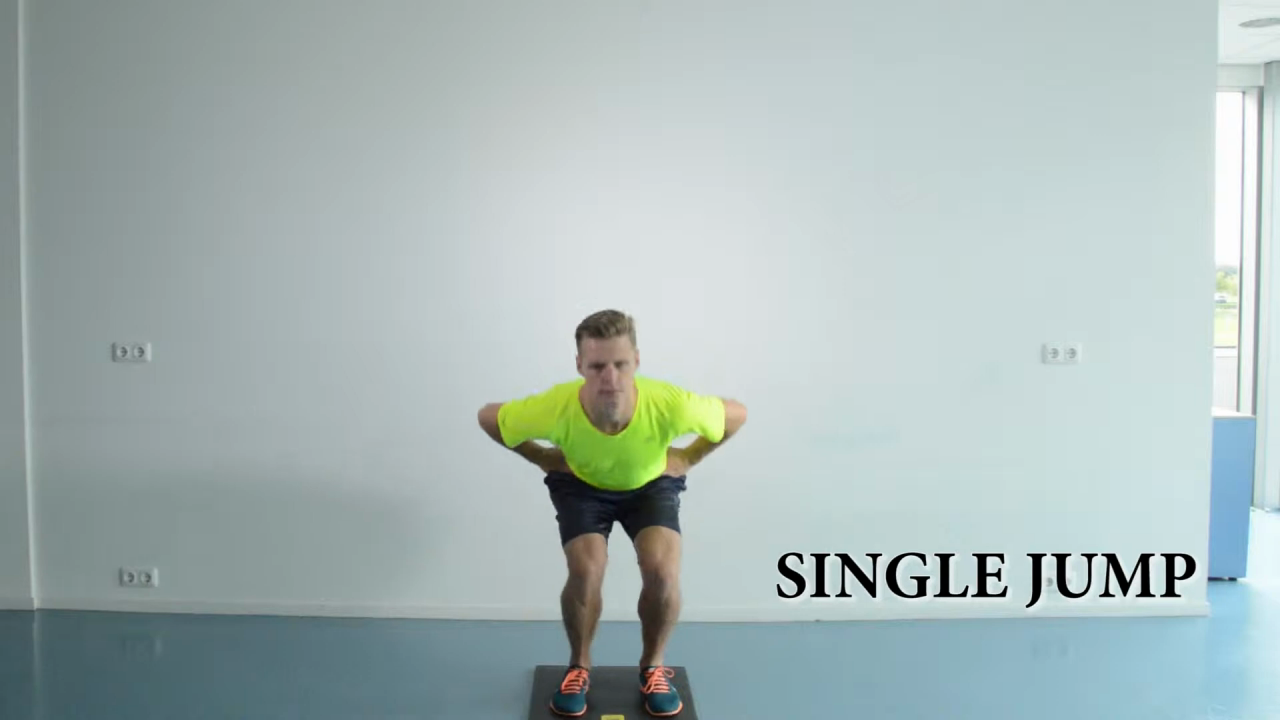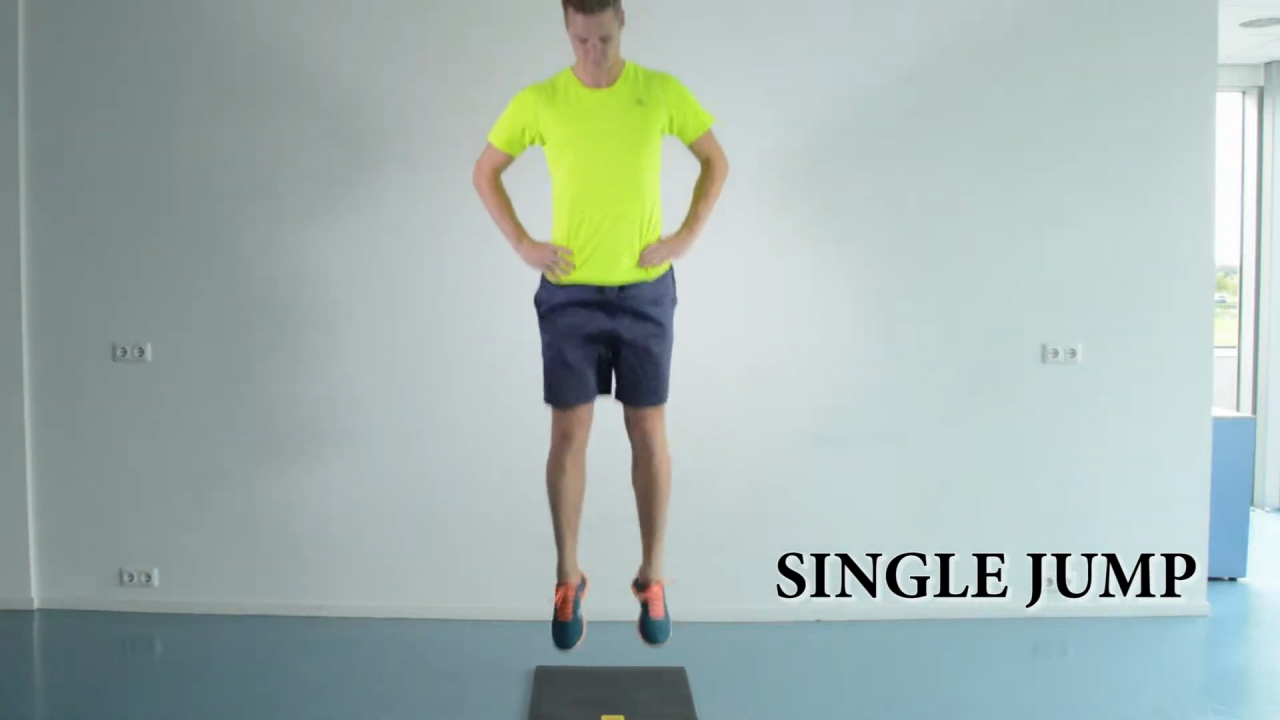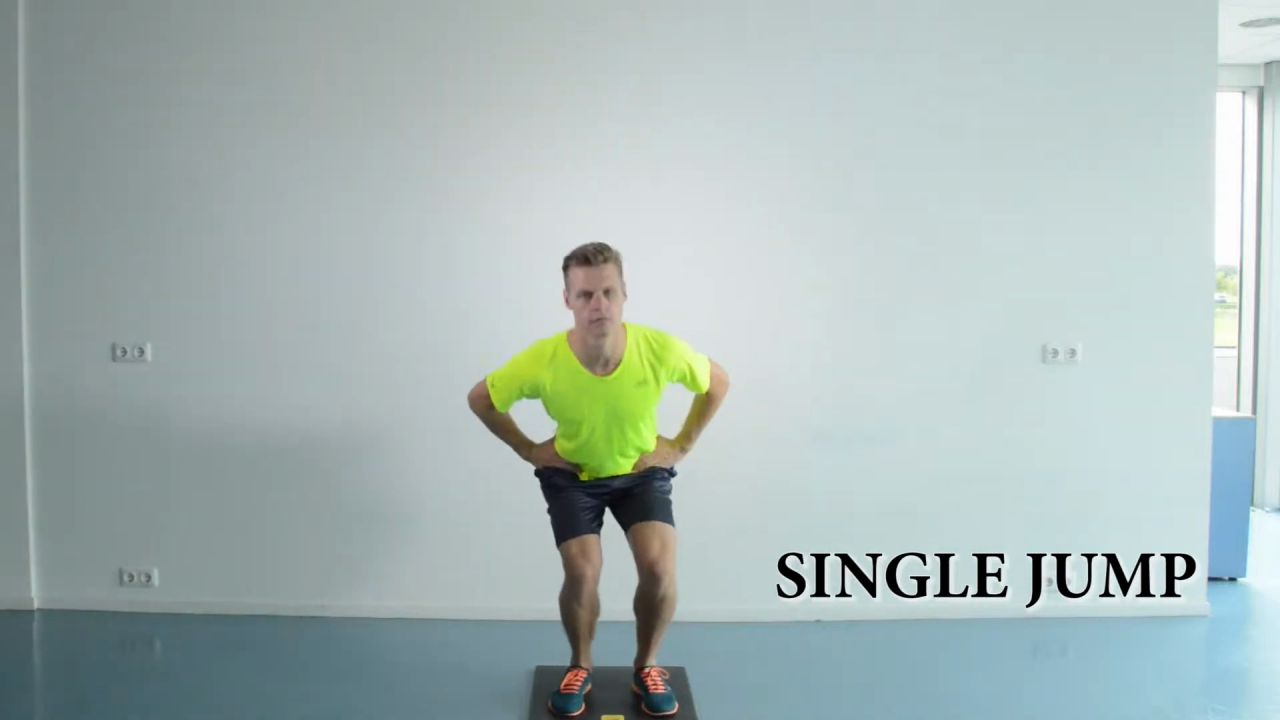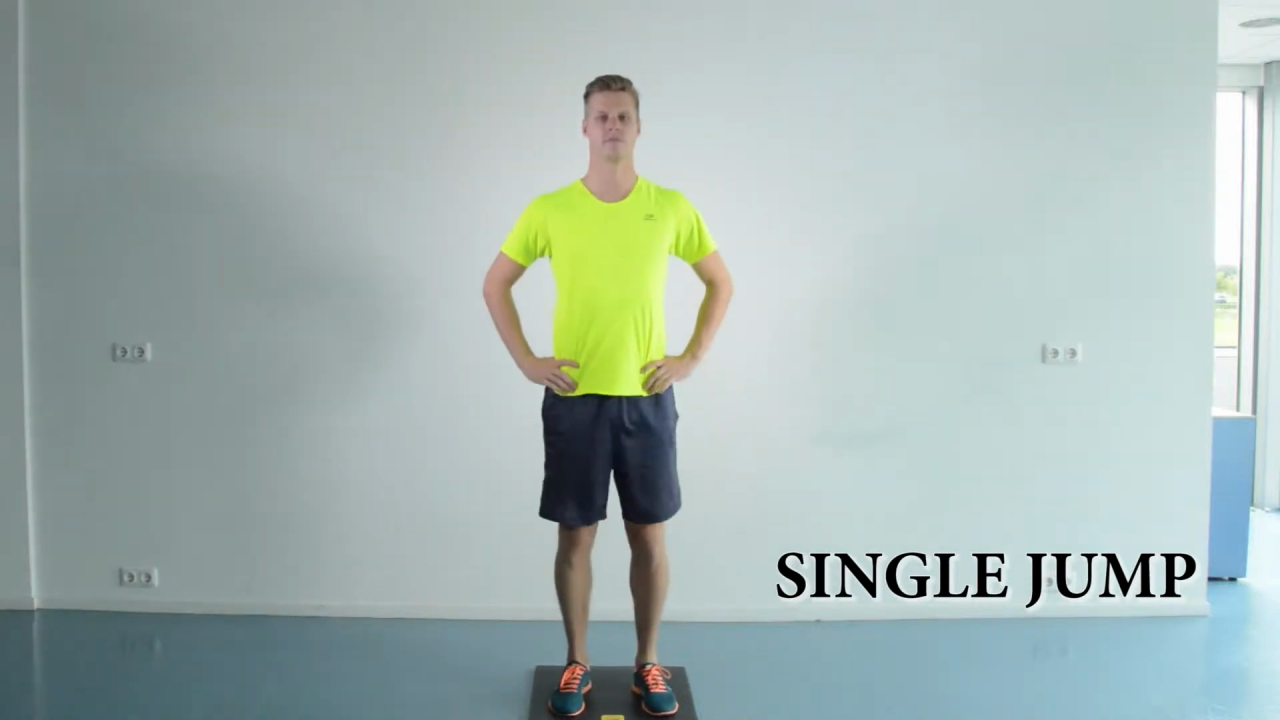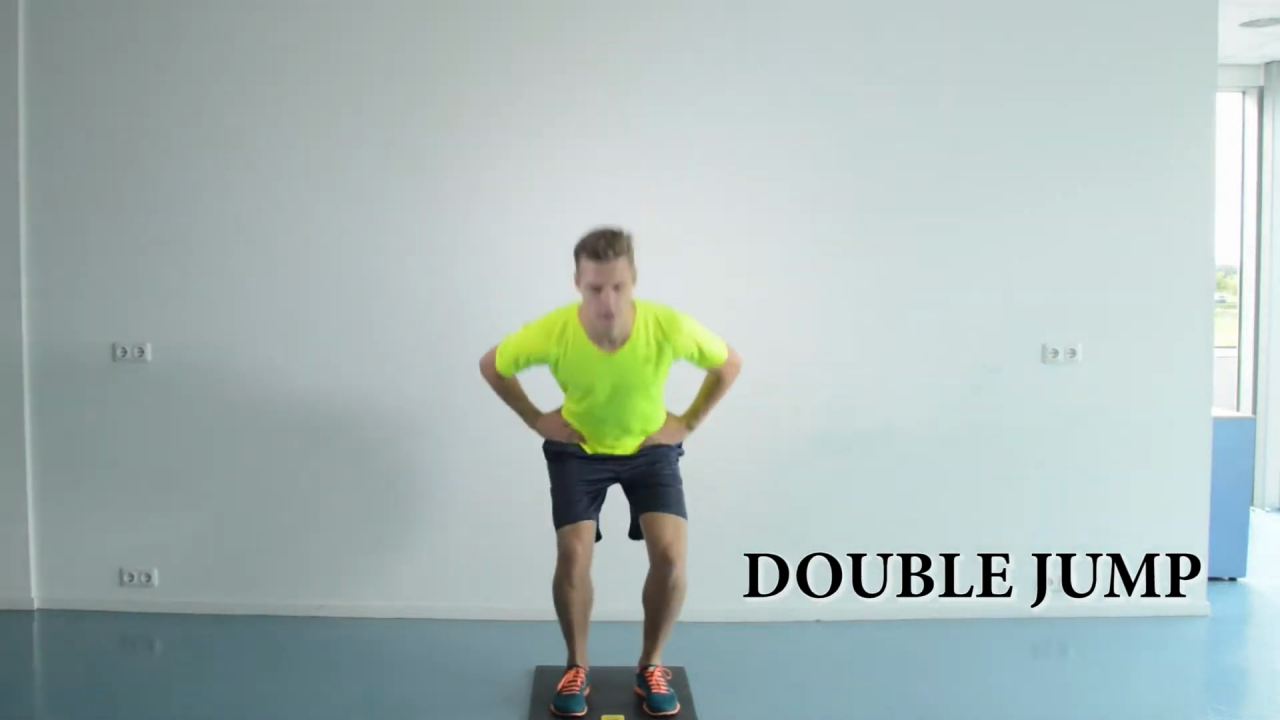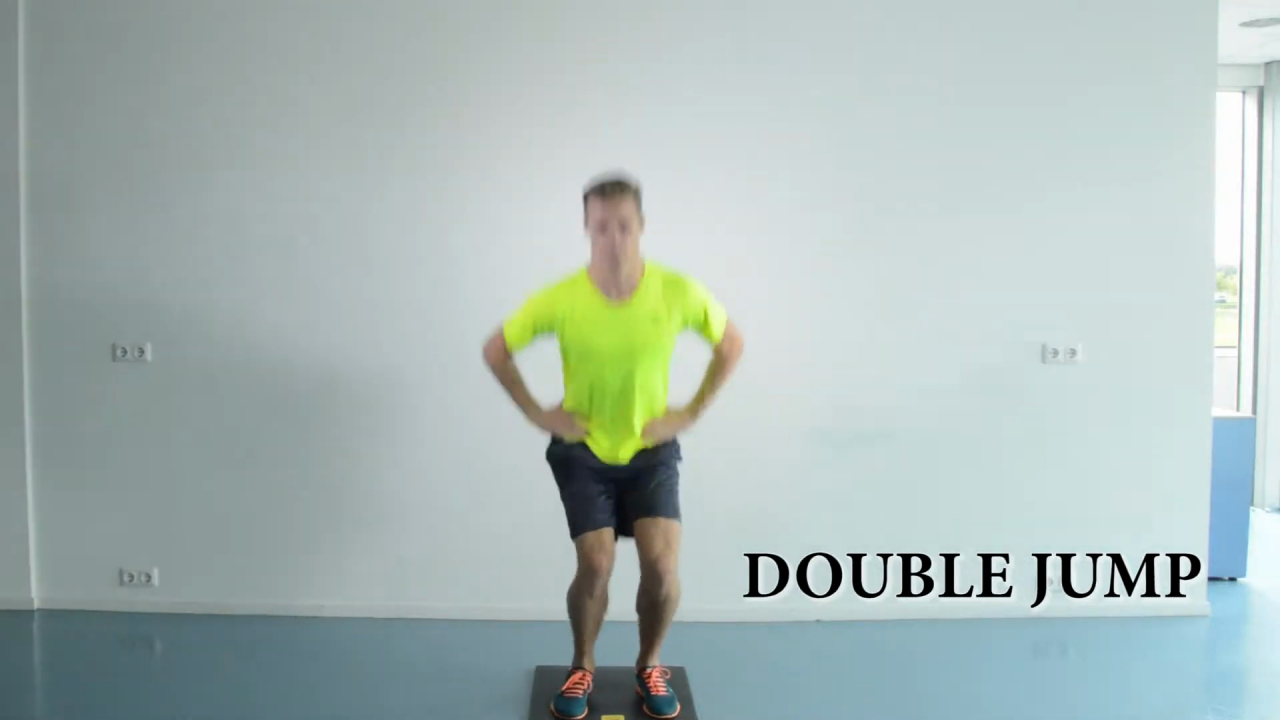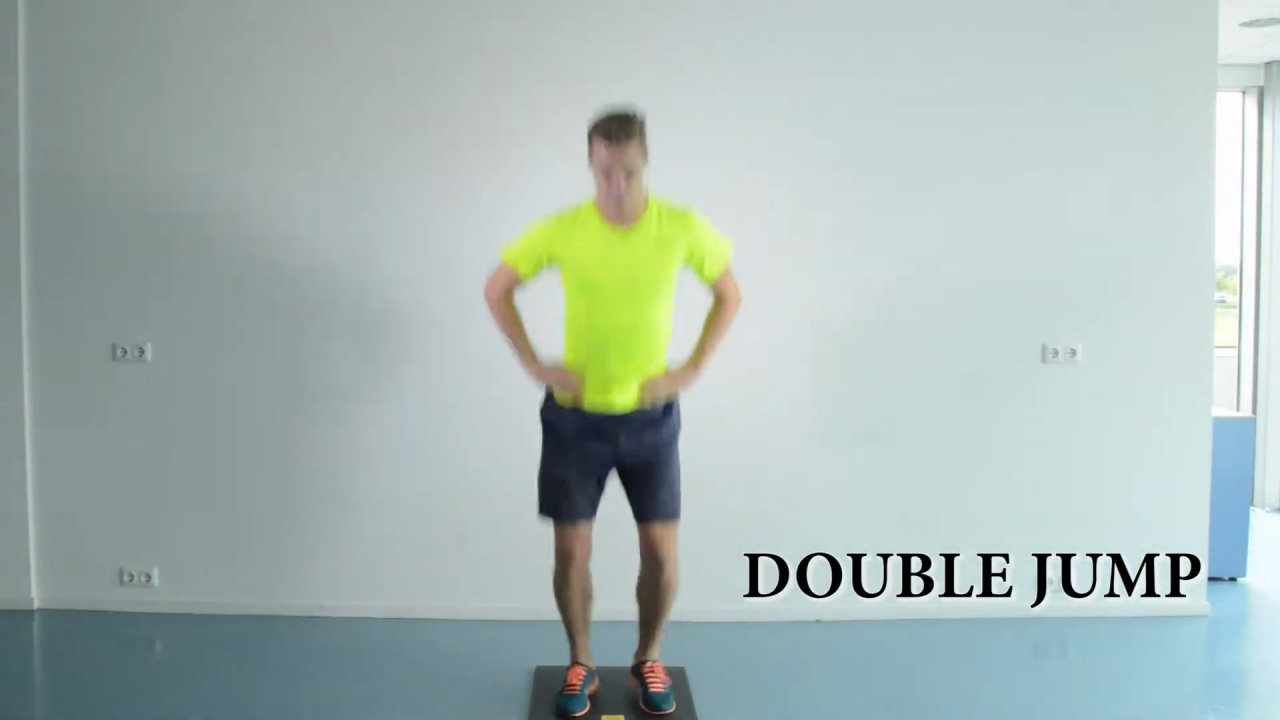
dt=0.7s
person 1, frame 1
left shoulder: (670, 405)
right shoulder: (555, 409)
left elbow: (736, 413)
right elbow: (488, 416)
left wrist: (687, 459)
right wrist: (542, 457)
left hip: (648, 485)
right hip: (582, 487)
left knee: (662, 571)
right knee: (587, 571)
left ankle: (652, 667)
right ankle: (577, 667)
person 1, frame 2
left shoulder: (660, 90)
right shoulder: (538, 100)
left elbow: (715, 161)
right elbow: (486, 171)
left wrist: (687, 235)
right wrist: (523, 245)
left hip: (645, 289)
right hip: (570, 293)
left knee: (647, 432)
right knee: (569, 434)
left ankle: (651, 578)
right ankle: (569, 579)
person 1, frame 3
left shoulder: (662, 350)
right shoulder: (540, 362)
left elbow: (717, 383)
right elbow: (480, 400)
left wrist: (682, 444)
right wrist: (530, 450)
left hip: (641, 472)
right hip: (572, 475)
left knee: (659, 566)
right knee: (583, 571)
left ankle: (647, 665)
right ankle: (580, 666)
person 1, frame 4
left shoulder: (671, 207)
right shoulder: (549, 210)
left elbow: (720, 282)
right elbow: (496, 284)
left wrist: (692, 357)
right wrist: (527, 361)
left hip: (647, 400)
right hip: (574, 402)
left knee: (649, 541)
right knee: (576, 539)
left ankle: (647, 663)
right ankle: (577, 663)
person 1, frame 5
left shoulder: (669, 328)
right shoulder: (551, 334)
left elbow: (729, 363)
right elbow: (492, 366)
left wrist: (689, 421)
right wrist: (537, 420)
left hip: (649, 447)
right hip: (578, 449)
left knee: (671, 553)
right knee: (573, 555)
left ankle: (652, 666)
right ankle: (576, 666)
person 1, frame 6
left shoulder: (678, 292)
right shoulder: (560, 300)
left elbow: (730, 341)
right elbow: (497, 350)
left wrist: (691, 412)
right wrist: (539, 415)
left hip: (650, 447)
right hip: (581, 449)
left knee: (663, 566)
right knee: (596, 564)
left ankle: (649, 667)
right ankle: (581, 669)
person 1, frame 7
left shoulder: (681, 227)
right shoulder: (560, 231)
left elbow: (729, 291)
right elbow: (498, 286)
left wrist: (689, 370)
right wrist: (537, 367)
left hip: (648, 418)
right hip: (576, 418)
left knee: (661, 549)
right knee: (572, 546)
left ankle: (649, 660)
right ankle: (579, 665)
